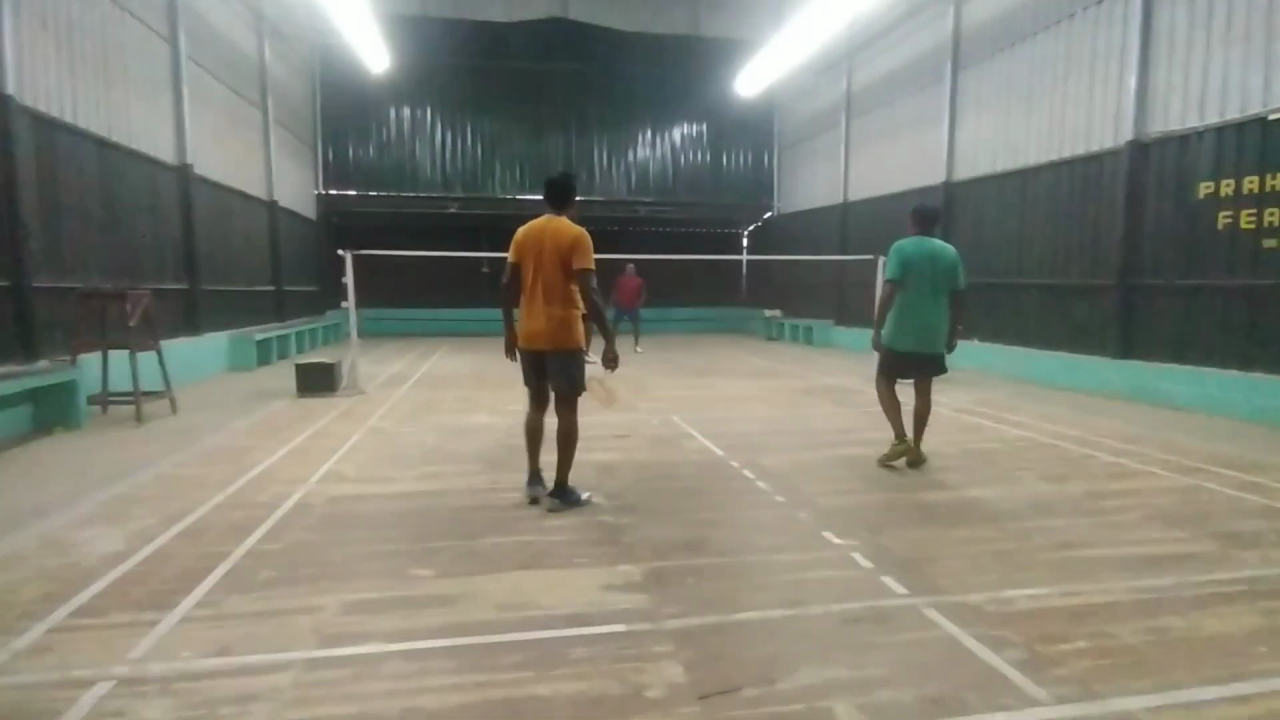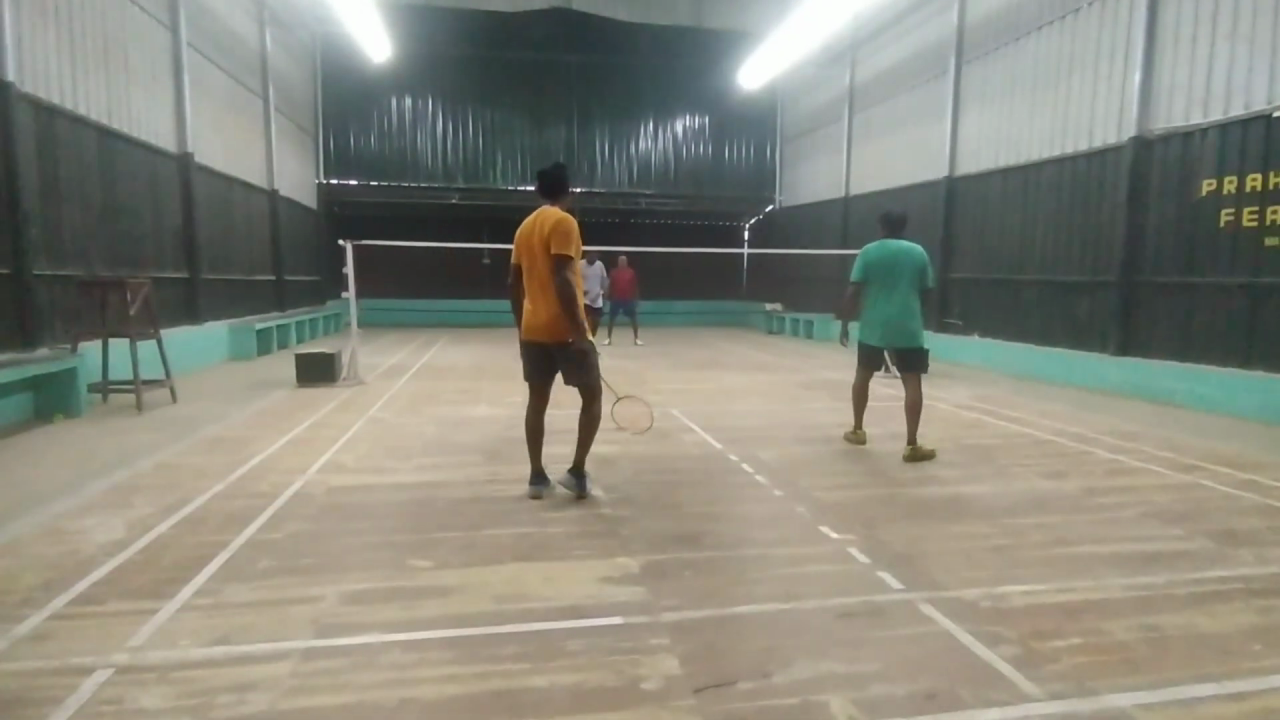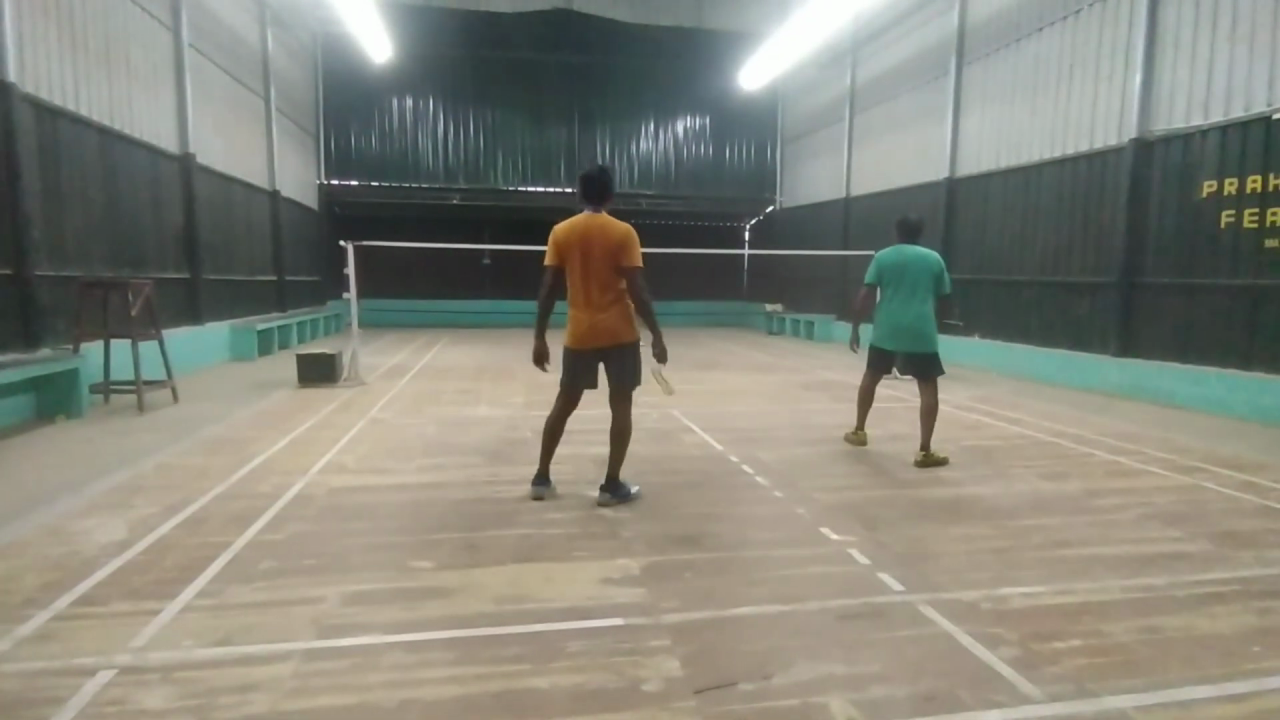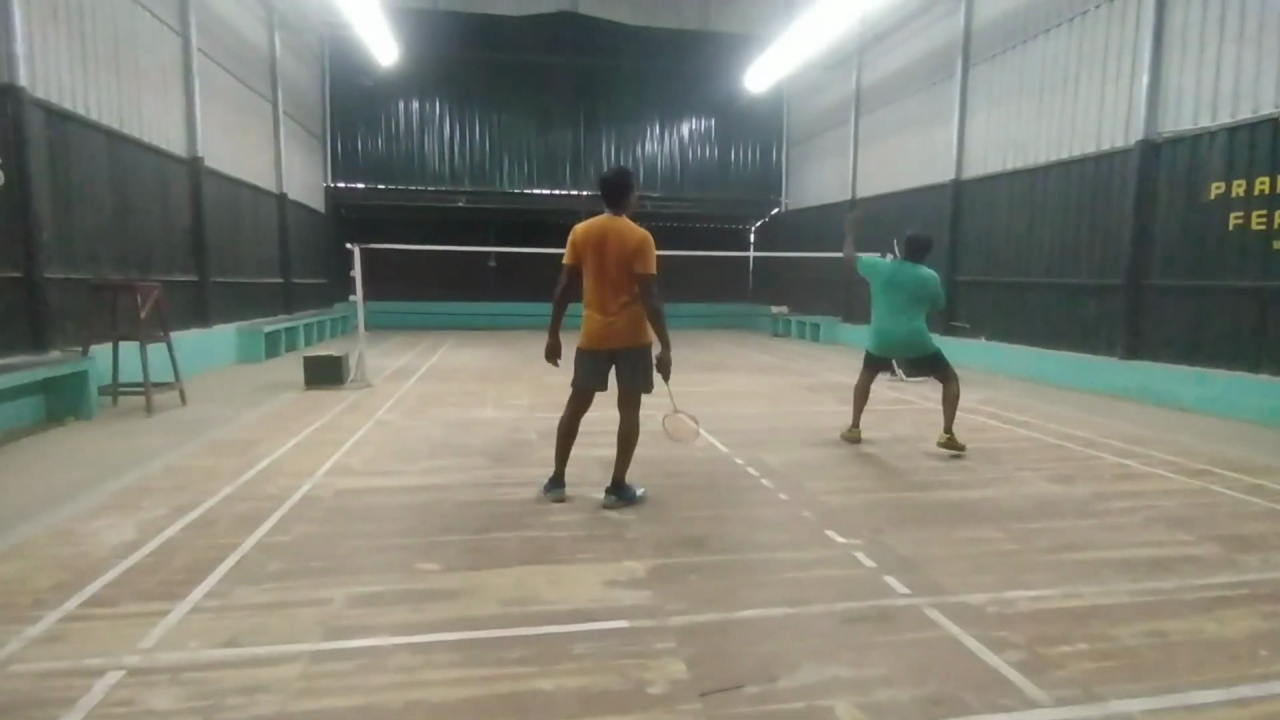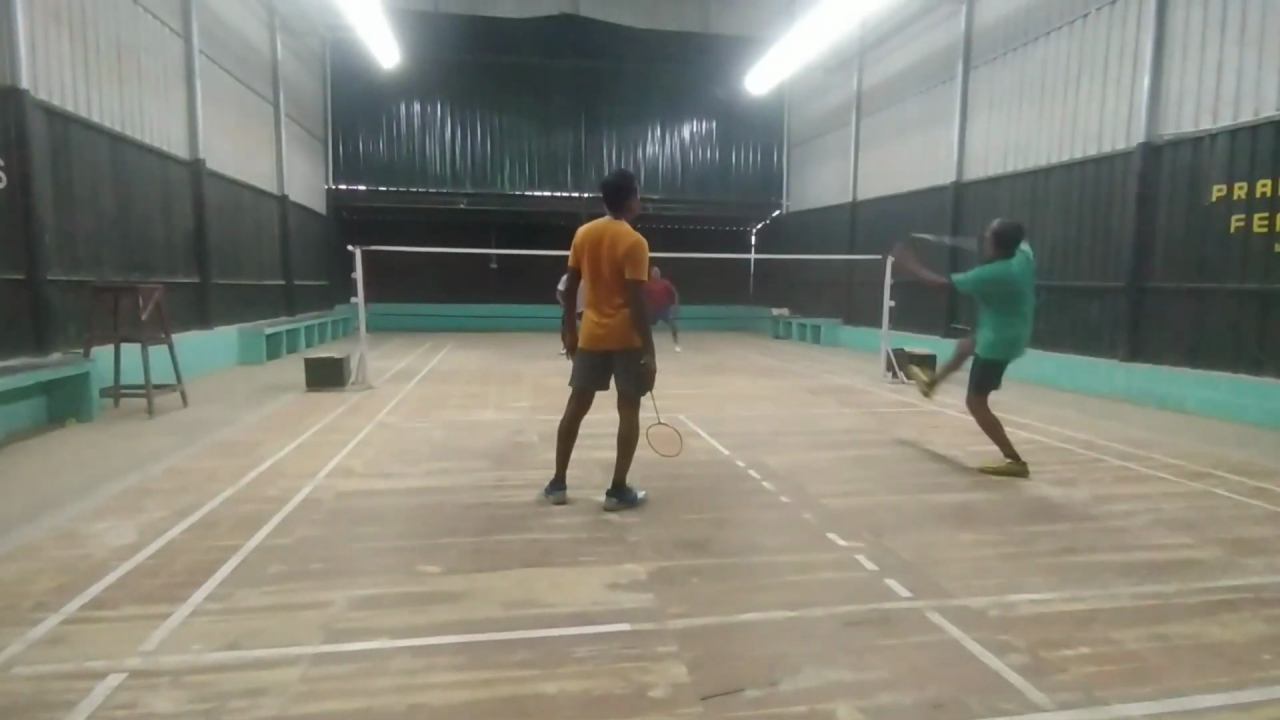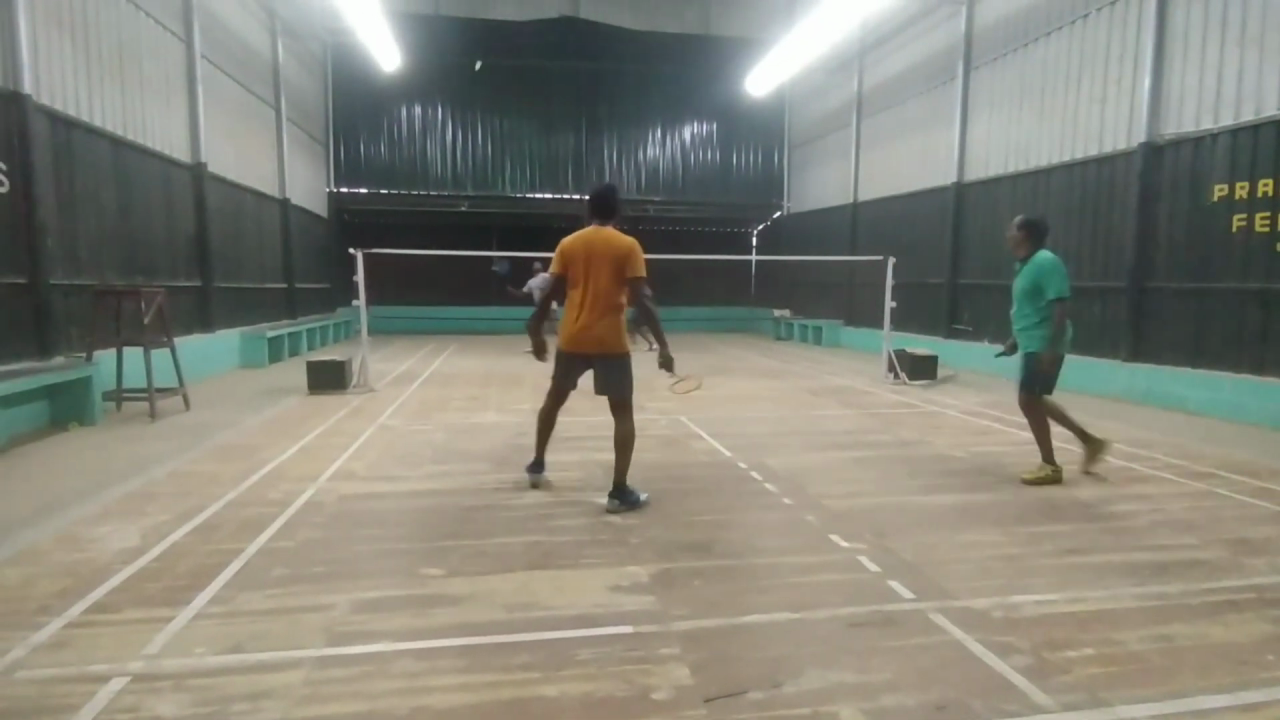
dt=0.7s
person 1, frame 1
left shoulder: (523, 233)
right shoulder: (576, 236)
left elbow: (508, 286)
right elbow: (588, 293)
left wrist: (510, 329)
right wrist: (609, 341)
left hip: (529, 336)
right hip: (563, 336)
left knee: (536, 406)
right knee: (566, 410)
left ankle: (534, 479)
right ankle: (560, 490)
person 1, frame 2
left shoulder: (524, 227)
right shoulder: (563, 222)
left elbow: (514, 285)
right elbow: (562, 280)
left wrist: (522, 327)
right wrist: (579, 330)
left hip: (533, 330)
right hip: (564, 330)
left knee: (537, 401)
right knee: (592, 396)
left ankle: (537, 477)
right ankle: (576, 471)
person 1, frame 3
left shoulder: (560, 232)
right shoulder: (623, 232)
left elbow: (548, 290)
right elbow: (637, 290)
left wrist: (539, 338)
right wrist: (657, 336)
left hip: (579, 335)
right hip: (620, 334)
left knee: (563, 405)
right knee: (621, 407)
left ankle: (542, 478)
right ankle: (611, 485)
person 1, frame 4
left shoulder: (580, 232)
right shoulder: (640, 238)
left elbow: (564, 287)
right elbow: (649, 297)
left wrist: (553, 334)
right wrist: (664, 346)
left hip: (593, 336)
right hip: (632, 337)
left knee: (576, 406)
right knee: (629, 410)
left ankle: (556, 481)
right ankle: (617, 488)
person 1, frame 5
left shoulder: (583, 234)
right shoulder: (634, 242)
left elbow: (570, 288)
right elbow: (636, 303)
left wrist: (569, 329)
right wrist: (649, 353)
left hip: (591, 336)
right hip: (627, 339)
left knee: (576, 407)
right knee: (628, 411)
left ankle: (558, 483)
right ankle: (618, 490)
person 1, frame 6
left shoulder: (568, 244)
right shoulder: (628, 246)
left elbow: (549, 293)
right elbow: (641, 299)
left wrist: (536, 333)
right wrist: (662, 345)
left hip: (572, 339)
right hip: (611, 341)
left knee: (553, 400)
right knee: (623, 413)
left ankle: (537, 465)
right ankle: (620, 491)
person 2, frame 1
left shoulder: (901, 248)
right shoulder: (950, 253)
left elbow: (889, 292)
right elbow: (957, 298)
left wrist: (877, 329)
right wrist: (952, 333)
left hip: (900, 333)
right hip: (933, 335)
left knee: (884, 384)
right knee: (923, 390)
left ankle: (902, 441)
right ankle: (916, 448)
person 2, frame 2
left shoulder: (868, 252)
right shoulder: (918, 252)
left elbow: (853, 292)
right elbow: (925, 292)
left wrist: (844, 324)
left hip: (873, 327)
right hip: (907, 328)
left knee: (863, 376)
right knee: (912, 383)
left ankle: (857, 430)
right ankle: (912, 445)
person 2, frame 3
left shoulder: (883, 257)
right shoulder: (934, 259)
left elbow: (865, 296)
right elbow: (944, 302)
left wrist: (855, 328)
right wrist: (933, 319)
left hip: (886, 332)
right hip: (922, 334)
left knee: (870, 379)
right knee: (928, 389)
left ankle: (859, 432)
right ankle: (925, 451)
person 2, frame 4
left shoulder: (880, 267)
right shoulder: (931, 278)
left elbow: (850, 256)
right elbow: (937, 308)
left wrist: (850, 231)
left hip: (884, 338)
right hip: (918, 341)
left knee: (866, 377)
right knee: (950, 379)
left ankle: (854, 429)
right ankle: (947, 434)
person 2, frame 5
left shoulder: (990, 273)
right shoulder: (1024, 254)
left elbow: (944, 282)
left wrist: (911, 265)
left hip: (998, 343)
right hip: (1015, 337)
left knee: (976, 401)
right knee: (966, 345)
left ankle: (1015, 461)
right ankle: (931, 382)
person 2, frame 6
left shoulder: (1046, 263)
right shoulder: (1025, 265)
left elbow: (1059, 308)
left wrist: (1049, 349)
right wrist: (1016, 339)
left hip: (1043, 345)
right hip: (1032, 343)
left knee: (1028, 401)
right knee: (1034, 400)
left ankle: (1050, 466)
right ankle: (1089, 440)
